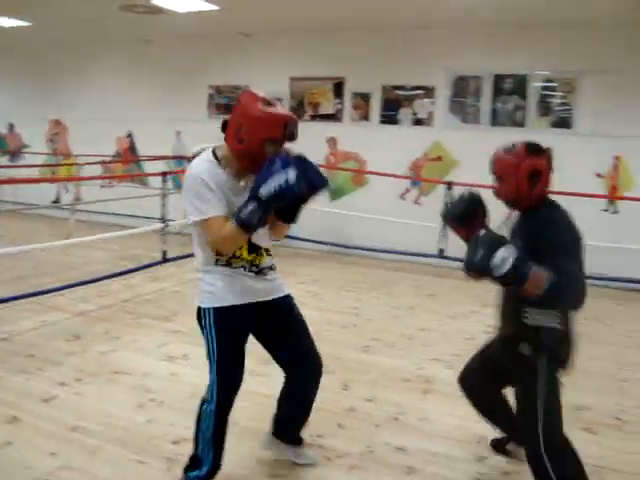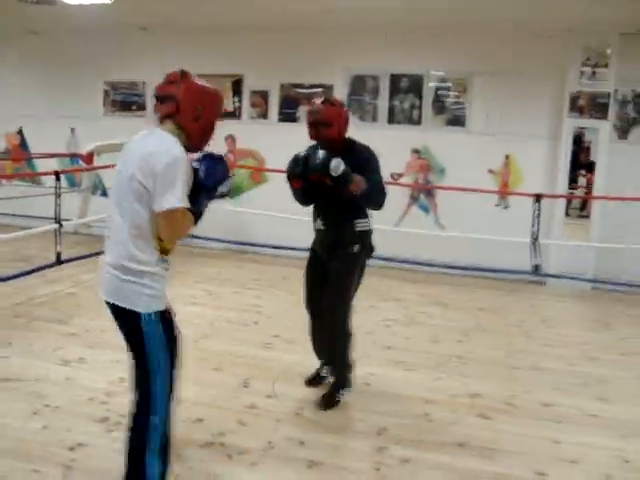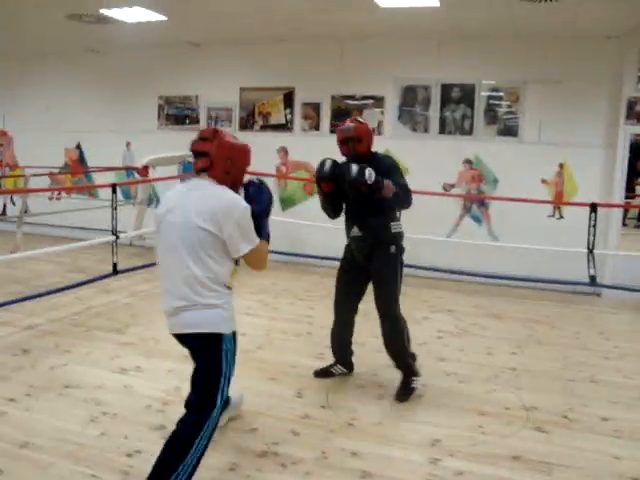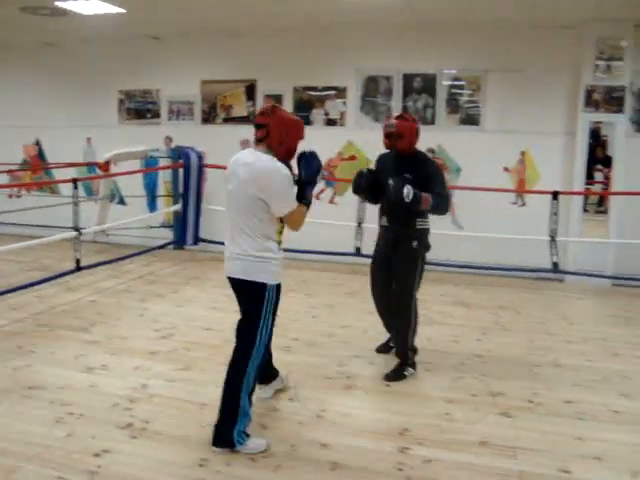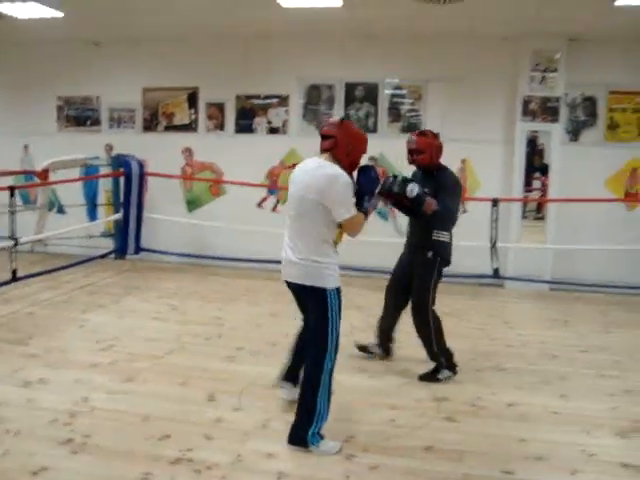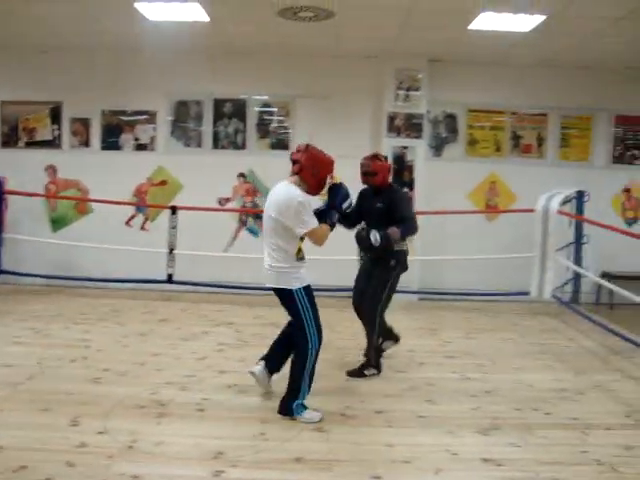
dt=0.7s
person 1, frame 1
left shoulder: (263, 168)
right shoulder: (203, 173)
left elbow: (276, 231)
right elbow: (224, 240)
left wrist: (290, 199)
right wrist: (259, 199)
left hip: (265, 288)
right hip: (224, 295)
left knee: (306, 367)
right knee: (223, 388)
left ankle: (286, 436)
person 1, frame 2
left shoulder: (143, 142)
right shoulder: (171, 156)
right elbow: (171, 231)
left wrist: (193, 188)
right wrist: (204, 194)
left hip: (124, 278)
right hip: (138, 287)
left knee: (163, 354)
right knee: (155, 397)
left ankle: (154, 439)
person 1, frame 3
left shoulder: (172, 196)
right shoulder: (231, 205)
right elbow: (258, 261)
right wrist: (261, 217)
left hip: (177, 311)
right hip: (208, 318)
left knee: (221, 357)
right knee: (203, 411)
left ankle: (222, 403)
person 1, frame 4
left shoulder: (239, 161)
right shoulder: (275, 171)
right elbow: (295, 222)
left wrist: (292, 187)
right wrist: (306, 185)
left hip: (239, 264)
right hip: (260, 269)
left knee: (256, 331)
right knee: (251, 345)
left ankle: (267, 378)
right ankle: (230, 433)
person 1, frame 5
left shoulder: (303, 168)
right shoulder: (336, 177)
right elbow: (353, 228)
right wrist: (366, 193)
left hip: (293, 269)
right hip: (318, 274)
left knee: (313, 328)
right knee: (323, 350)
left ankle: (290, 380)
right ankle: (306, 434)
person 1, frame 6
left shoulder: (282, 189)
right shoulder: (296, 199)
right elbow: (319, 238)
left wrist: (326, 211)
right wrist: (335, 209)
left hip: (279, 275)
right hip: (290, 278)
left knee: (300, 325)
right knee: (310, 338)
left ankle: (266, 366)
right ankle: (293, 404)
person 2, frame 1
left shoulder: (558, 227)
right shoulder: (528, 217)
left elbow: (570, 295)
right elbow: (492, 259)
left wrist: (517, 269)
right wrist: (474, 232)
left hip: (540, 341)
right hip: (517, 332)
left knee: (542, 432)
right knee: (474, 381)
right ankle: (520, 436)
person 2, frame 2
left shoulder: (360, 155)
right shoulder: (313, 154)
left elbow: (376, 199)
right elbow: (307, 199)
left wrist: (343, 175)
right wrist: (298, 181)
left hip: (352, 242)
right hip: (324, 239)
left knee: (337, 311)
right knee: (316, 305)
left ankle: (341, 381)
right ankle: (329, 364)
person 2, frame 3
left shoulder: (384, 164)
right shoulder: (342, 169)
left elbow: (404, 199)
right elbow: (332, 212)
left wrist: (374, 182)
right wrist: (326, 186)
left hip: (386, 245)
right hip: (356, 246)
left knee: (388, 309)
right knee: (343, 305)
left ankle: (409, 371)
right ankle: (342, 361)
person 2, frame 4
left shoulder: (427, 166)
right shoulder: (384, 160)
left elbow: (443, 205)
left wrist: (412, 196)
right wrist: (365, 188)
left hip: (412, 239)
right hip: (386, 234)
left knee: (404, 298)
right knee: (380, 291)
left ankle: (406, 359)
right ankle: (397, 337)
person 2, frame 5
left shoulder: (447, 181)
right shoulder: (418, 175)
left elbow: (447, 219)
left wrist: (416, 195)
right wrist: (392, 195)
left hip: (434, 249)
right hip: (413, 244)
left knee: (421, 307)
right knee: (394, 294)
left ankle: (445, 364)
right ankle: (382, 344)
person 2, frame 6
left shoulder: (397, 196)
right shoulder: (365, 195)
left elbow: (410, 227)
right elbow: (350, 222)
left wrist: (382, 237)
right wrist: (338, 212)
left hip: (392, 258)
right hip: (371, 256)
left knee: (373, 306)
right knee: (359, 301)
left ankle: (372, 363)
right ankle: (387, 336)
